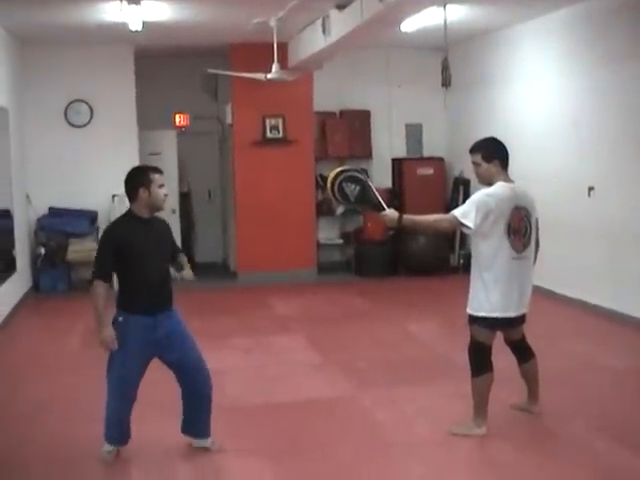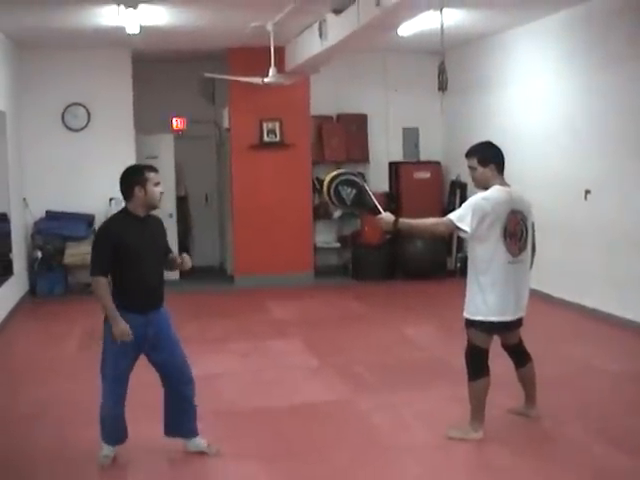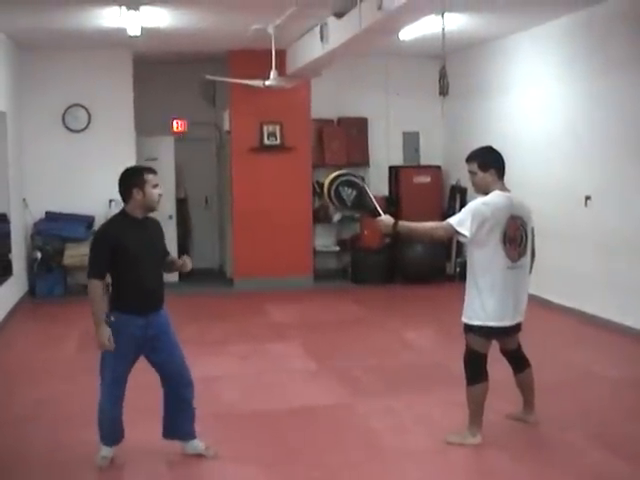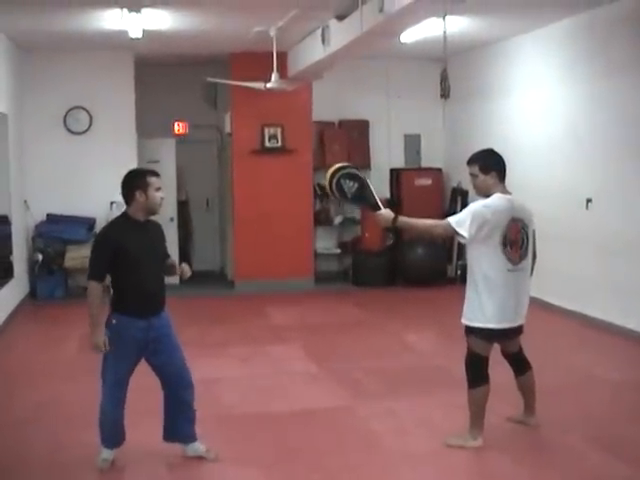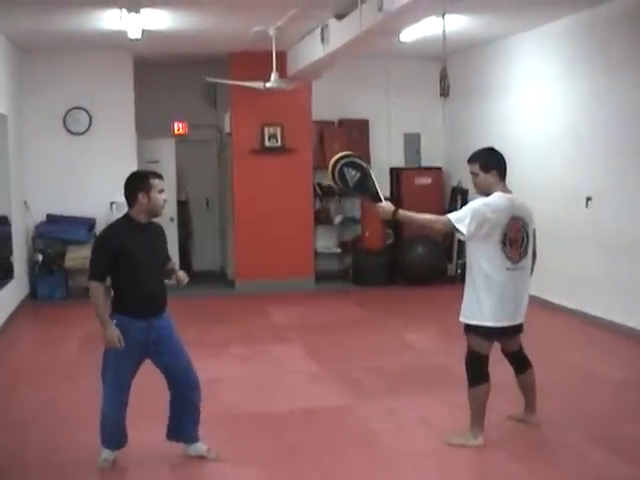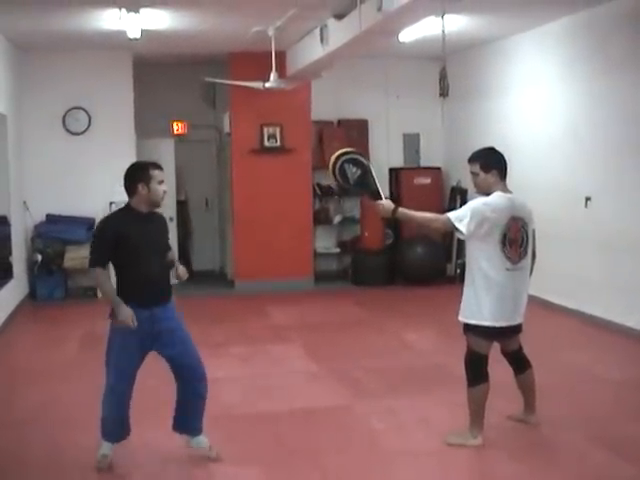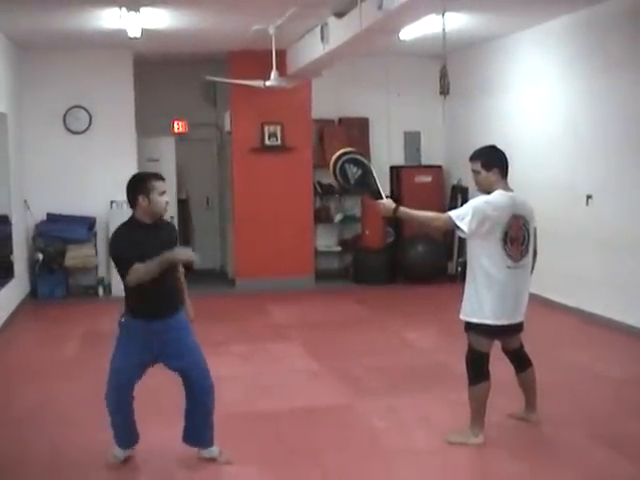
dt=0.3s
person 1, frame 1
left shoulder: (162, 226)
right shoulder: (116, 233)
right elbow: (100, 281)
left wrist: (184, 269)
right wrist: (104, 325)
left hip: (167, 318)
right hip: (133, 323)
left knee: (198, 377)
right knee: (121, 390)
left ankle: (199, 435)
right ankle: (114, 441)
person 1, frame 2
left shoulder: (156, 224)
right shoulder: (111, 230)
right elbow: (99, 278)
left wrist: (179, 261)
right wrist: (114, 319)
left hip: (157, 316)
right hip: (126, 320)
left knee: (180, 378)
right knee: (114, 386)
left ankle: (190, 437)
right ankle: (110, 443)
person 1, frame 3
left shoulder: (154, 227)
right shoulder: (109, 233)
right elbow: (95, 281)
left wrist: (178, 264)
right wrist: (101, 325)
left hip: (157, 318)
right hip: (124, 322)
left knee: (180, 380)
right knee: (112, 386)
left ankle: (187, 438)
right ankle: (108, 444)
person 1, frame 4
left shoulder: (155, 230)
right shoulder: (111, 235)
right elbow: (95, 283)
left wrist: (177, 268)
right wrist: (97, 327)
left hip: (159, 321)
right hip: (125, 324)
left knee: (180, 383)
right knee: (114, 389)
left ankle: (188, 441)
right ankle: (109, 447)
person 1, frame 5
left shoulder: (157, 232)
right shoulder: (112, 236)
right elbow: (96, 282)
left wrist: (175, 273)
right wrist: (107, 324)
left hip: (160, 321)
right hip: (127, 325)
left knee: (187, 382)
right knee: (115, 391)
left ankle: (190, 441)
right ankle: (110, 448)
person 1, frame 6
left shoulder: (159, 222)
right shoulder: (112, 225)
right elbow: (97, 269)
left wrist: (175, 265)
right wrist: (117, 306)
left hip: (165, 312)
right hip: (131, 317)
left knee: (193, 373)
right knee: (119, 384)
left ankle: (194, 434)
right ankle: (109, 442)
person 1, frame 7
left shoulder: (167, 228)
right shoulder: (123, 235)
right elbow: (134, 276)
left wrist: (184, 298)
right wrist: (169, 257)
left hip: (174, 322)
right hip: (137, 327)
left knee: (201, 383)
right knee: (117, 391)
left ankle: (205, 443)
right ankle: (125, 445)
person 2, frame 1
left shoulder: (488, 198)
right shoulder: (526, 197)
left elbow: (445, 223)
right elbow: (534, 243)
left wrist: (400, 220)
left hip: (491, 293)
right hip: (516, 290)
left knee: (479, 353)
right knee: (518, 343)
left ankle: (478, 423)
right ankle: (533, 401)
person 2, frame 2
left shoulder: (484, 202)
right shoulder: (521, 201)
left elbow: (441, 227)
right elbow: (530, 247)
left wrist: (396, 223)
left hip: (488, 297)
right hip: (513, 294)
left knee: (476, 357)
right knee: (515, 348)
left ankle: (475, 426)
right ankle: (531, 405)
person 2, frame 3
left shoulder: (484, 207)
right shoulder: (521, 207)
left elbow: (441, 231)
right elbow: (530, 253)
left wrist: (395, 226)
left hip: (487, 302)
right hip: (512, 300)
left knee: (475, 362)
right knee: (514, 353)
left ankle: (473, 432)
right ankle: (529, 410)
person 2, frame 4
left shoulder: (485, 209)
right shoulder: (523, 210)
left elbow: (441, 229)
right elbow: (531, 255)
left wrist: (395, 220)
left hip: (488, 305)
right hip: (512, 302)
left knee: (476, 365)
right knee: (515, 355)
left ankle: (474, 435)
right ankle: (530, 413)
person 2, frame 5
left shoulder: (485, 207)
right shoulder: (523, 208)
left elbow: (440, 225)
right elbow: (531, 254)
left wrist: (395, 213)
left hip: (487, 303)
right hip: (513, 301)
left knee: (476, 363)
right knee: (515, 354)
left ankle: (475, 433)
right ankle: (531, 411)
person 2, frame 6
left shoulder: (484, 207)
right shoulder: (523, 208)
left elbow: (439, 223)
right elbow: (531, 255)
left wrist: (395, 211)
left hip: (486, 303)
right hip: (512, 301)
left knee: (476, 364)
right knee: (515, 354)
left ankle: (474, 433)
right ankle: (530, 412)
person 2, frame 7
left shoulder: (485, 205)
right shoulder: (524, 206)
left elbow: (440, 222)
right elbow: (531, 252)
left wrist: (396, 210)
left hip: (487, 301)
right hip: (513, 299)
left knee: (477, 361)
right knee: (516, 352)
left ankle: (475, 431)
right ankle: (531, 410)
